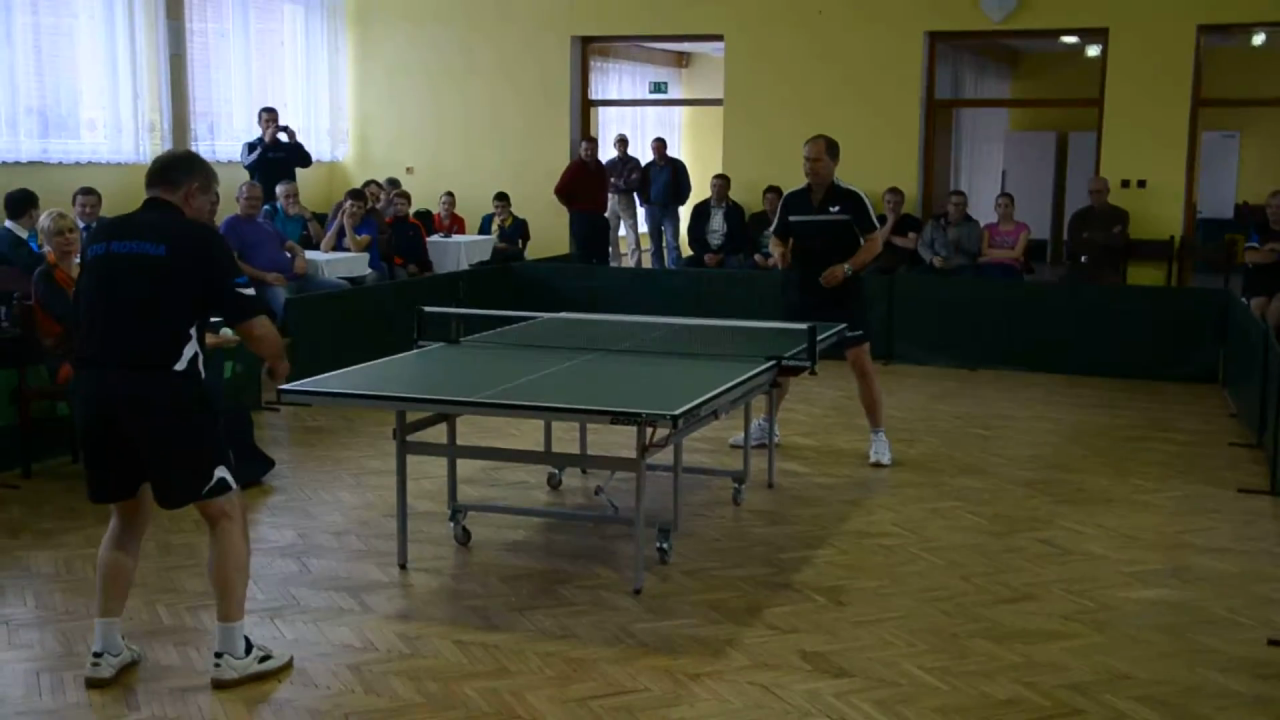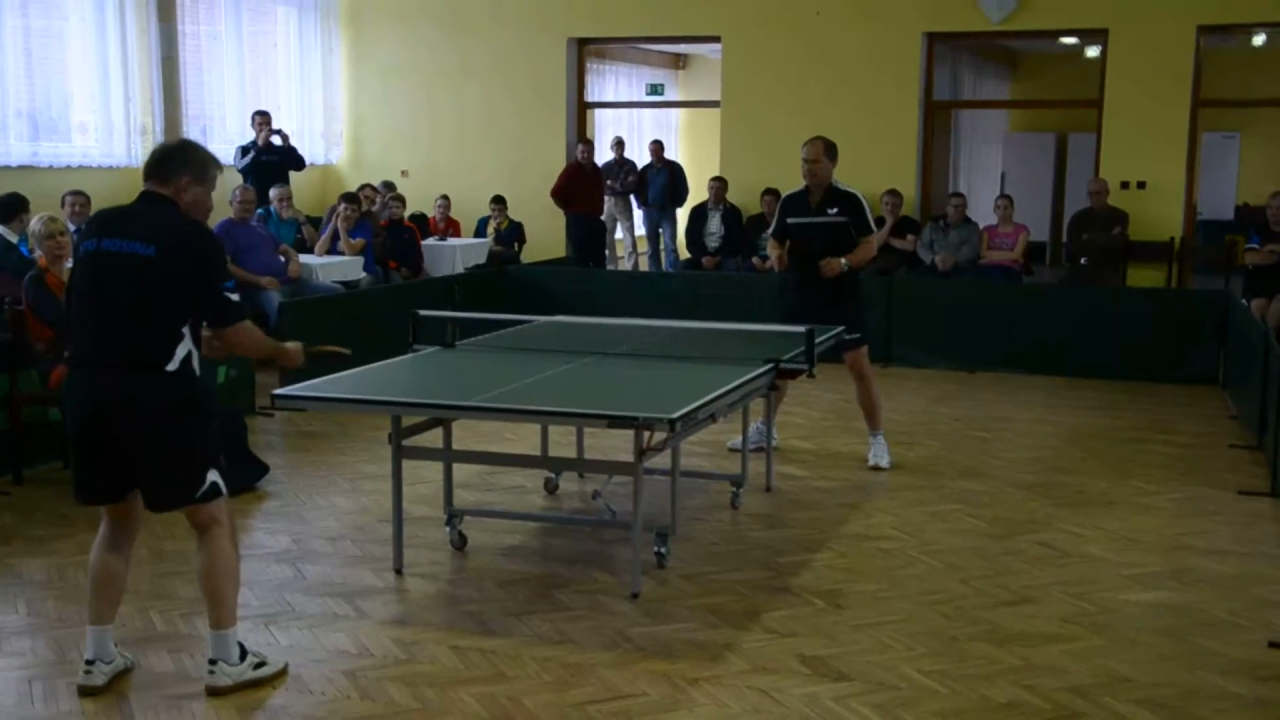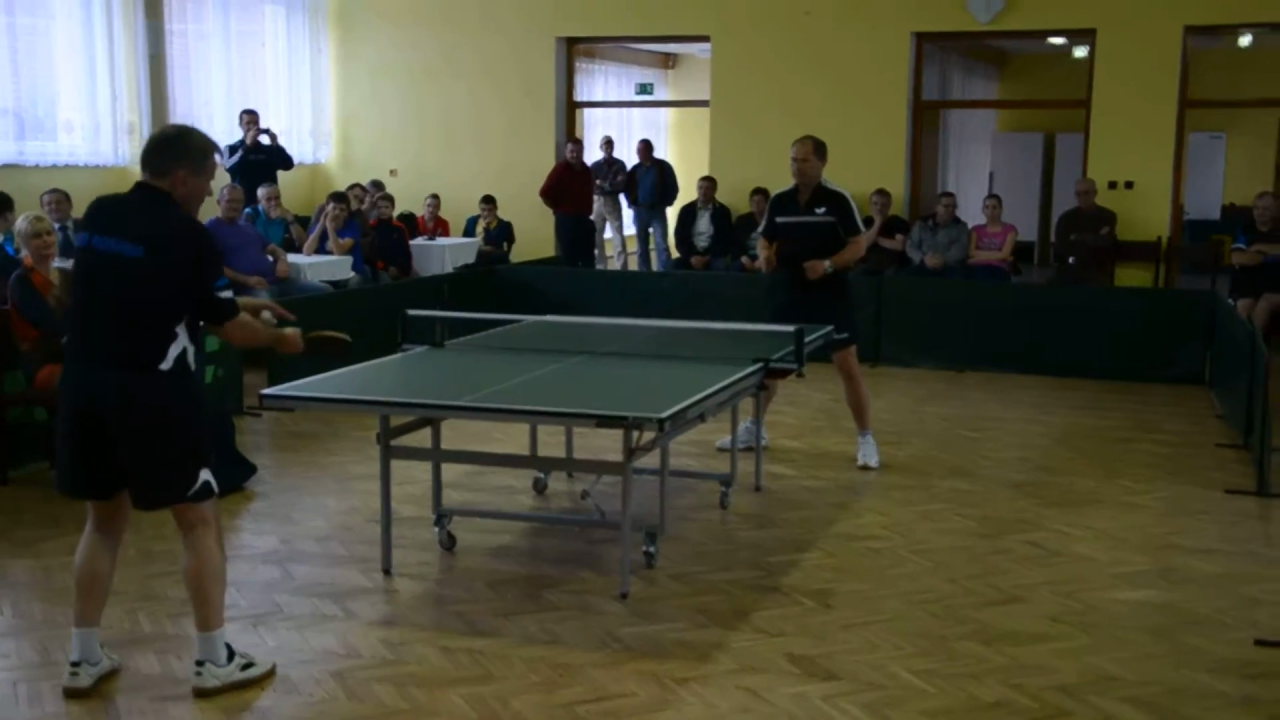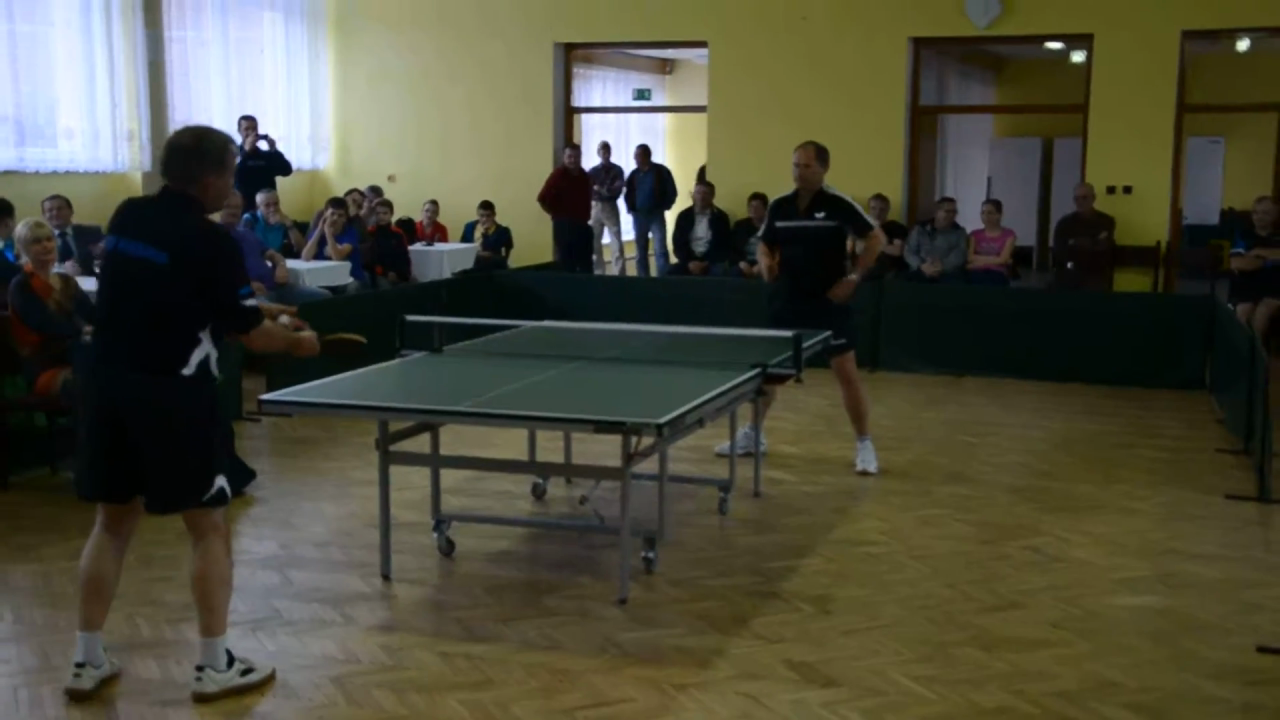
dt=0.3s
person 1, frame 1
left shoulder: (102, 237)
right shoulder: (198, 239)
right elbow: (254, 327)
right wrist: (277, 361)
left hip: (94, 391)
right hip: (162, 393)
left knee: (128, 515)
right knee: (226, 512)
left ankle: (105, 651)
right ankle: (232, 653)
person 1, frame 2
left shoulder: (98, 227)
right shoulder: (191, 238)
right elbow: (231, 328)
right wrist: (282, 353)
left hip: (88, 388)
right hip: (157, 392)
left knee: (118, 521)
right knee: (213, 520)
left ankle: (98, 659)
right ankle: (226, 660)
person 1, frame 3
left shoulder: (97, 216)
right shoulder: (185, 234)
right elbow: (229, 328)
left wrist: (240, 304)
right wrist: (279, 339)
left hip: (85, 384)
right hip: (150, 390)
left knee: (104, 519)
right knee: (199, 521)
left ankle: (83, 660)
right ankle: (214, 661)
person 1, frame 4
left shoulder: (126, 217)
right shoulder: (210, 241)
right elbow: (250, 336)
left wrist: (260, 309)
right wrist: (297, 342)
left hip: (107, 385)
right hip: (172, 395)
left knee: (113, 522)
right knee: (209, 526)
left ankle: (86, 662)
right ankle: (214, 666)
person 2, frame 1
left shoulder: (853, 199)
right shoulder: (791, 200)
left elbow: (875, 242)
right elbow: (777, 239)
left wrist: (846, 267)
right wrist: (780, 253)
left hip: (843, 295)
right hip: (800, 295)
left knee: (861, 364)
left ankle: (878, 437)
right ankle: (766, 426)
person 2, frame 2
left shoulder: (851, 201)
right shoulder: (789, 202)
left elbow: (869, 246)
right elbow: (774, 241)
left wrist: (843, 263)
right wrist: (777, 255)
left hip: (841, 298)
right hip: (798, 298)
left knee: (859, 367)
left ankle: (877, 440)
right ankle: (764, 429)
person 2, frame 3
left shoulder: (838, 200)
right shoulder: (779, 201)
left elbow: (858, 245)
right elbow: (765, 240)
left wrist: (828, 265)
right wrist: (765, 256)
left hip: (830, 297)
right hip: (788, 296)
left knee: (847, 367)
left ankle: (866, 439)
right ankle: (754, 428)
person 2, frame 4
left shoulder: (839, 205)
right shoulder: (779, 206)
left elbow: (875, 240)
right elbow: (764, 245)
left wrist: (851, 278)
right wrist: (765, 263)
left hip: (829, 302)
right hip: (786, 302)
left knee: (846, 372)
left ankle: (864, 445)
right ankle: (752, 433)
